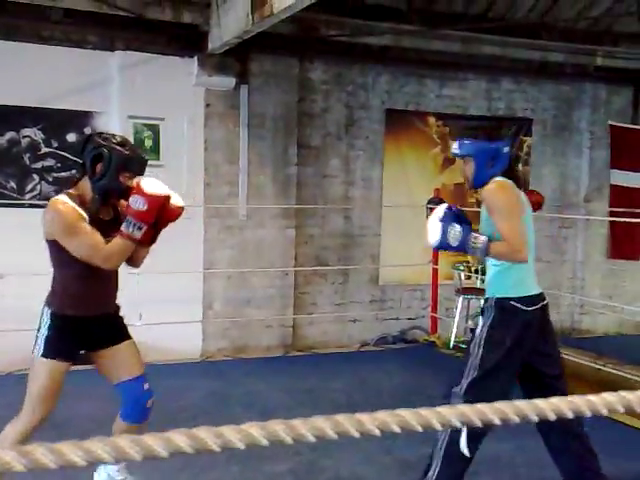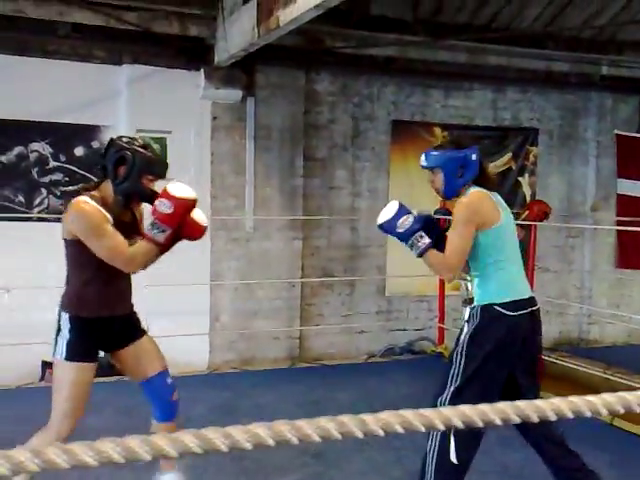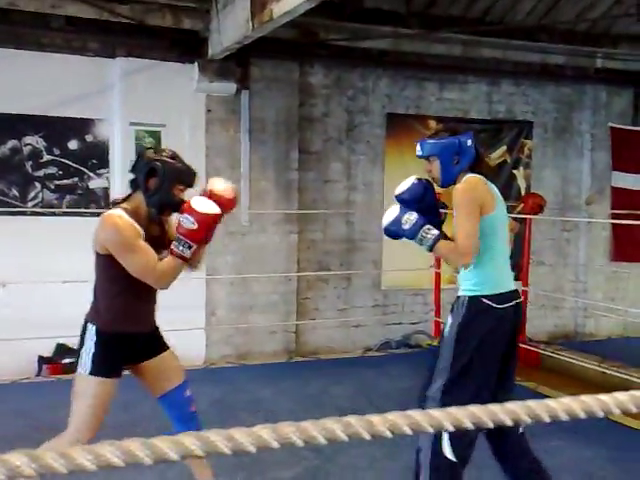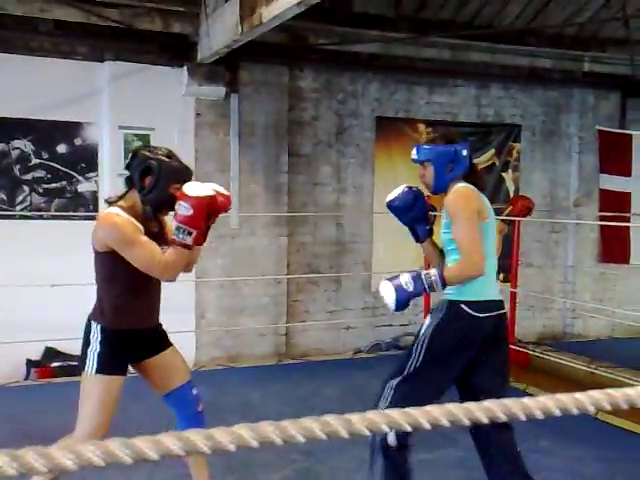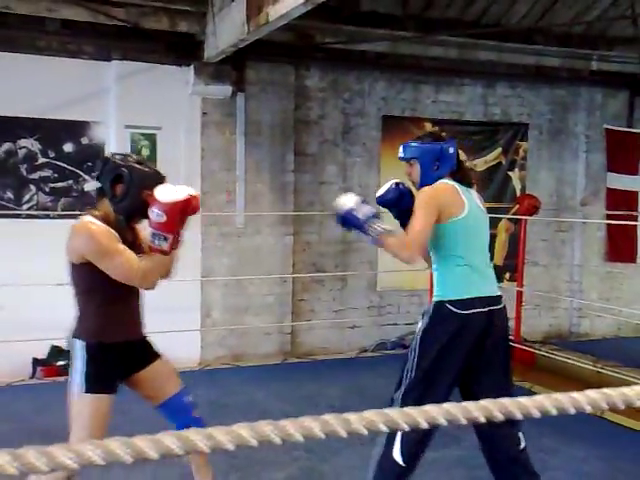
dt=0.2s
person 1, frame 1
left shoulder: (496, 190)
right shoulder: (509, 192)
left elbow: (518, 253)
left wrist: (466, 240)
right wrist: (468, 235)
left hip: (509, 308)
right hip: (530, 306)
left knee: (470, 400)
right knee: (549, 398)
person 1, frame 2
left shoulder: (469, 203)
right shoulder: (491, 199)
left elbow: (450, 270)
left wrist: (413, 236)
right wrist: (437, 237)
left hip: (496, 316)
right hip: (523, 313)
left knee: (453, 409)
person 1, frame 3
left shoulder: (467, 190)
right shoulder: (482, 188)
left elbow: (464, 257)
left wrist: (418, 229)
right wrist: (428, 219)
left hip: (480, 307)
right hip: (504, 304)
left knee: (447, 404)
right knee: (492, 403)
person 1, frame 4
left shoulder: (459, 196)
right shoulder: (473, 197)
left elbow: (473, 266)
left wrist: (418, 282)
right wrist: (420, 228)
left hip: (463, 313)
right hip: (491, 313)
left knee: (401, 396)
person 1, frame 5
left shoulder: (433, 194)
right shoulder: (470, 195)
left elbow: (410, 253)
left wrist: (368, 222)
right wrist: (406, 217)
left hip: (456, 313)
right hip: (491, 310)
left knee: (413, 407)
person 2, frame 1
left shoulder: (115, 206)
right shoulder: (61, 210)
left elbow: (134, 259)
right elbow: (106, 258)
left wrist: (154, 225)
right wrist: (138, 218)
left hip: (105, 318)
right hip: (63, 321)
left knee: (140, 399)
right knee: (34, 416)
person 2, frame 2
left shoulder: (131, 208)
right shoulder: (83, 211)
left elbow: (141, 260)
right elbow: (128, 262)
left wrist: (173, 233)
right wrist: (162, 224)
left hip: (121, 319)
right hip: (81, 324)
left knee: (166, 395)
right knee: (62, 427)
person 2, frame 3
left shoulder: (159, 221)
right shoulder: (116, 224)
left elbow: (191, 263)
right elbow: (160, 278)
left wrist: (204, 225)
right wrist: (189, 235)
left hip: (145, 335)
right hip: (106, 338)
left knee: (186, 410)
right knee: (79, 436)
person 2, frame 4
left shoulder: (153, 218)
right shoulder: (114, 222)
left elbow: (186, 265)
right elbow: (166, 270)
left wrist: (203, 219)
right wrist: (188, 222)
left hip: (148, 332)
right hip: (110, 336)
left knee: (192, 407)
right knee: (87, 437)
person 2, frame 5
left shoulder: (127, 227)
right shoulder: (89, 231)
left elbow: (163, 271)
right elbow: (145, 278)
left wrist: (175, 222)
right wrist: (164, 227)
left hip: (132, 344)
right hip: (94, 350)
left knee: (188, 415)
